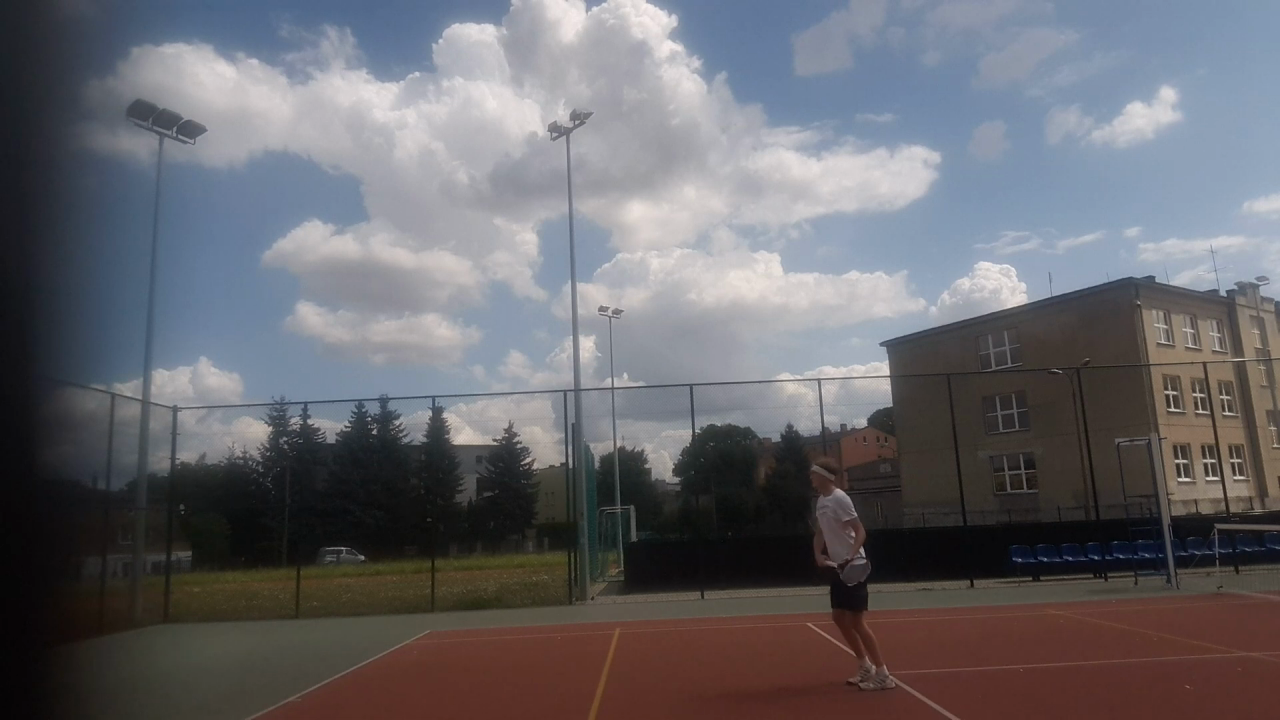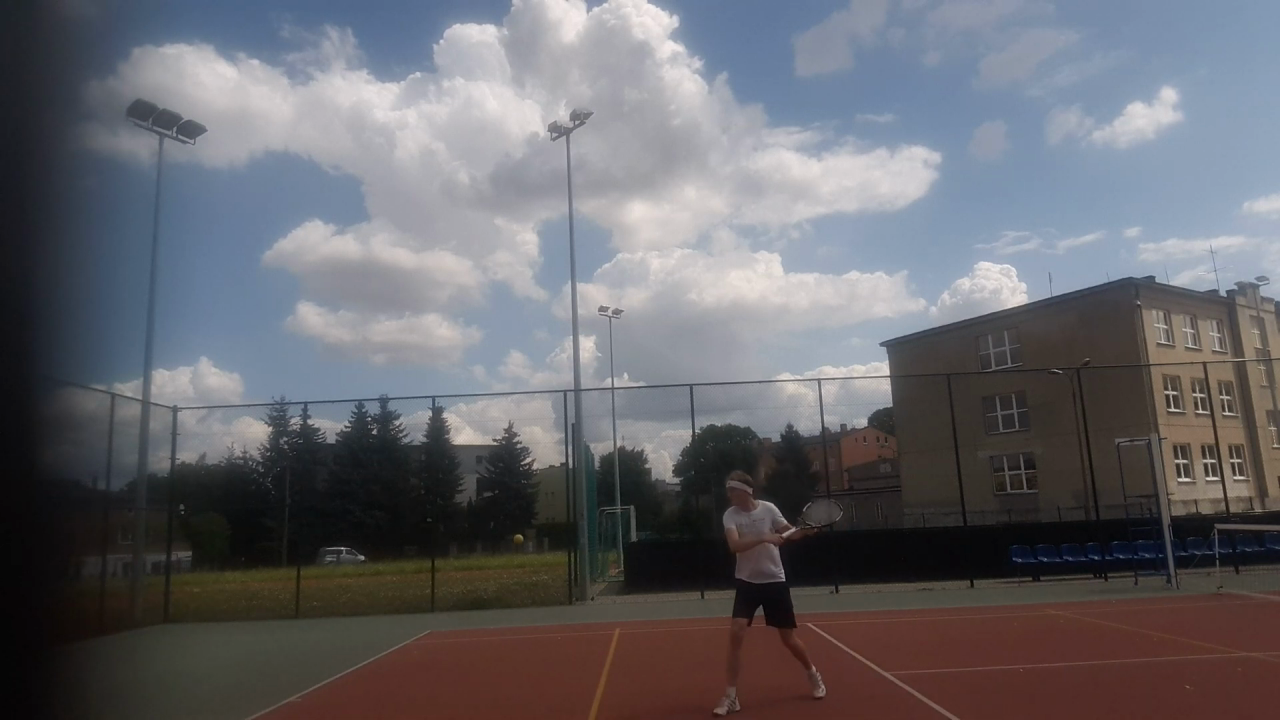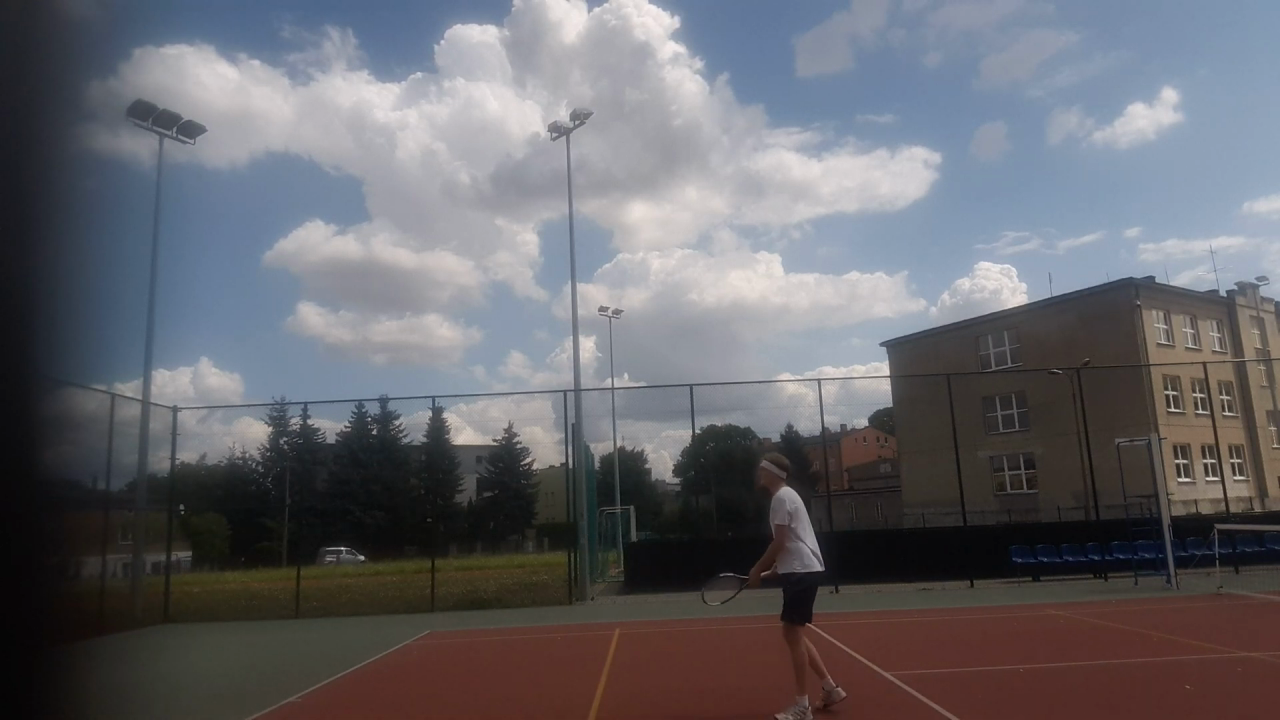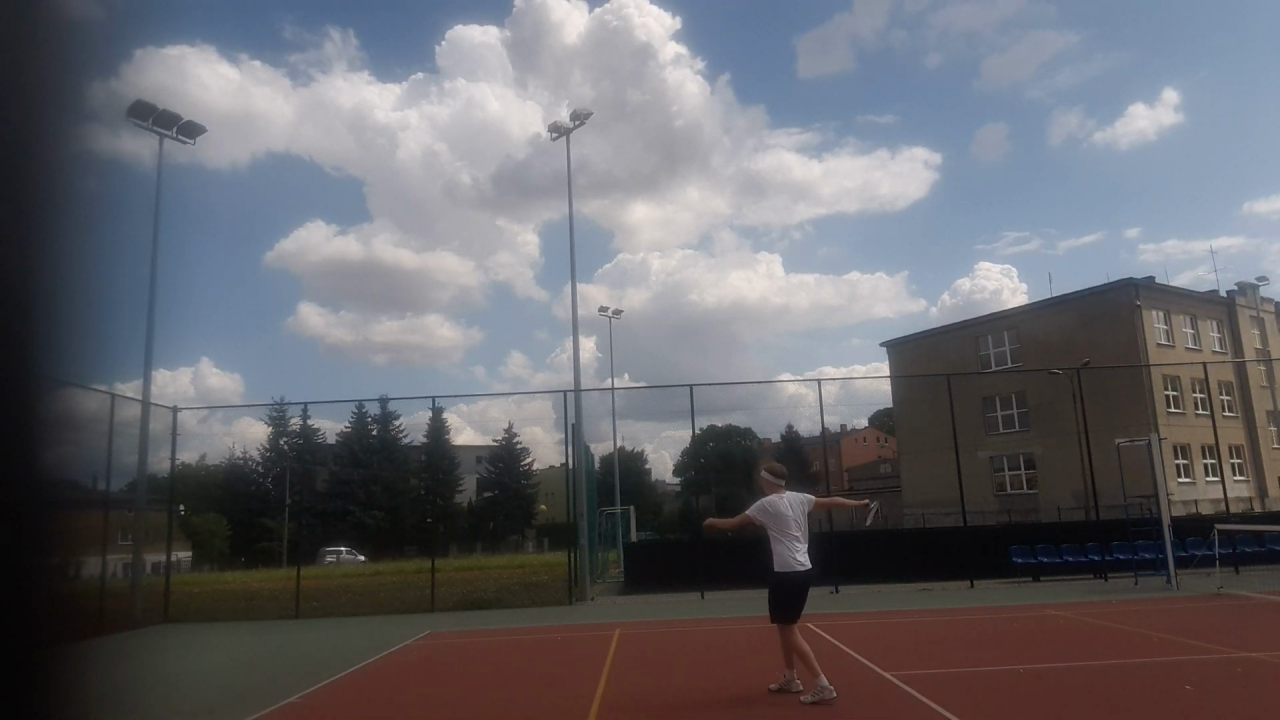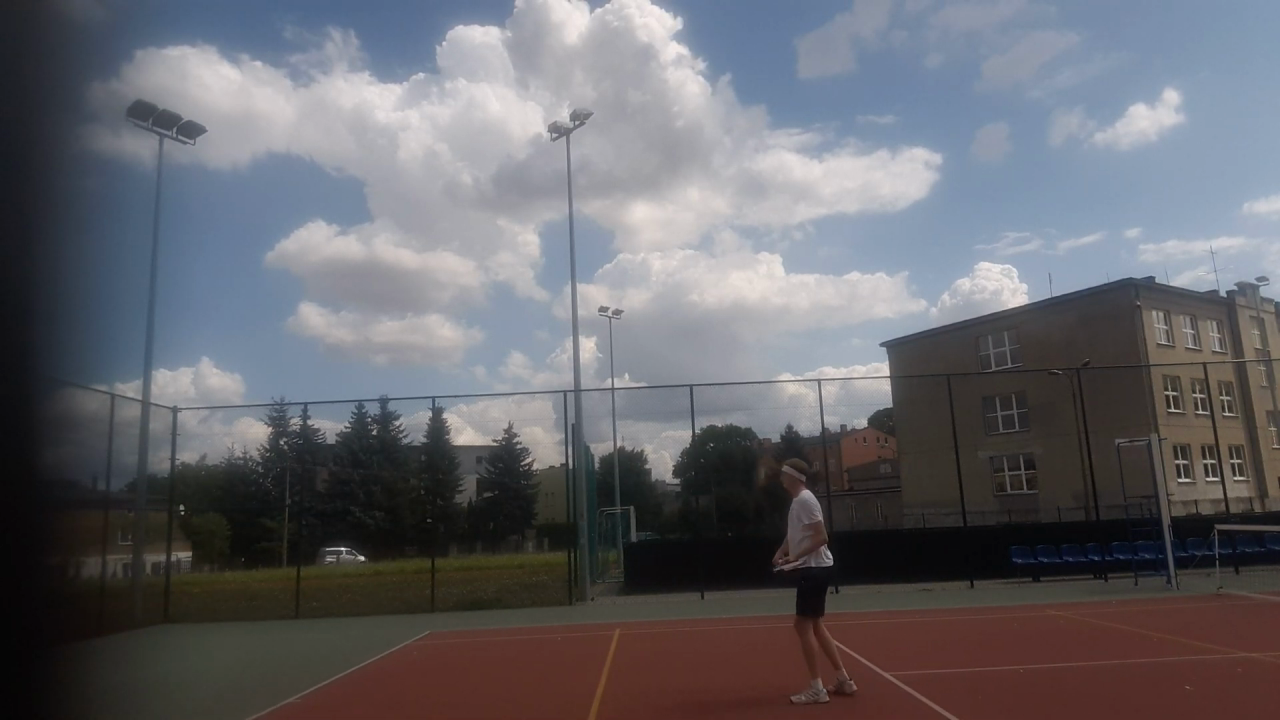
dt=1s
person 1, frame 1
left shoulder: (840, 499)
right shoulder: (821, 501)
left elbow: (860, 532)
right elbow: (821, 534)
left wrist: (852, 558)
right wrist: (818, 554)
left hip: (854, 566)
right hip: (839, 568)
left knee: (856, 621)
right knee: (840, 618)
left ankle: (883, 674)
right ankle: (867, 667)
person 1, frame 2
left shoulder: (768, 509)
right shoulder: (730, 515)
left elbow: (790, 534)
right elbow: (735, 545)
left wrist: (805, 528)
right wrist: (764, 538)
left hip: (775, 581)
right hip: (747, 583)
left knee: (788, 639)
right knee: (736, 634)
left ankle: (814, 676)
right ankle: (731, 696)
person 1, frame 3
left shoulder: (781, 498)
right shoulder: (786, 495)
left elbow: (779, 543)
left wrist: (757, 570)
right wrist: (774, 569)
left hip: (801, 573)
right hip: (801, 571)
left knee: (793, 636)
right knee: (793, 634)
right ankle: (829, 688)
person 1, frame 4
left shoulder: (766, 504)
right shoulder: (799, 498)
left elbow: (733, 524)
right elbow: (831, 501)
left wrist: (712, 522)
right wrist: (857, 503)
left hip: (786, 573)
right hip: (803, 570)
left knee: (789, 631)
right knee: (785, 627)
left ankle: (823, 685)
right ankle: (790, 679)
person 1, frame 5
left shoulder: (806, 500)
right shoulder: (797, 500)
left elbow: (821, 538)
right elbow: (793, 537)
left wrist: (796, 556)
right wrist: (781, 553)
left hip: (815, 569)
right hip: (810, 569)
left knee: (802, 626)
right knee: (815, 626)
left ankle: (816, 688)
right ankle: (843, 679)
